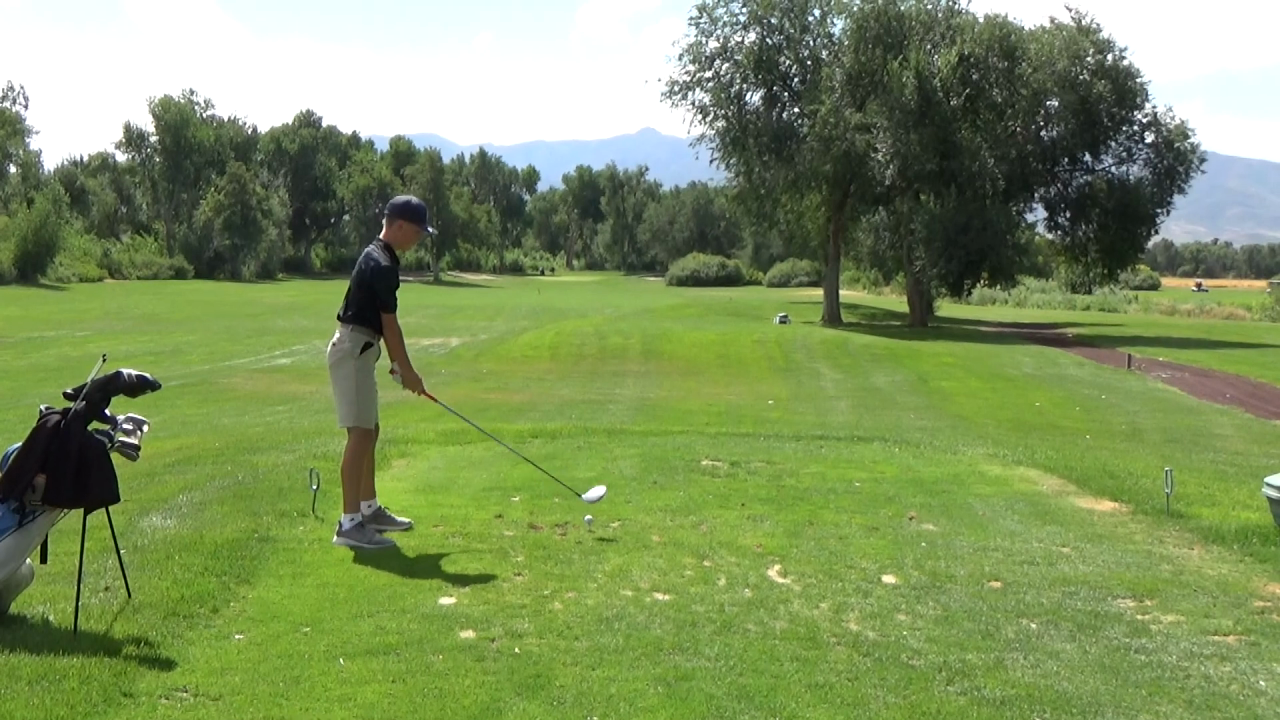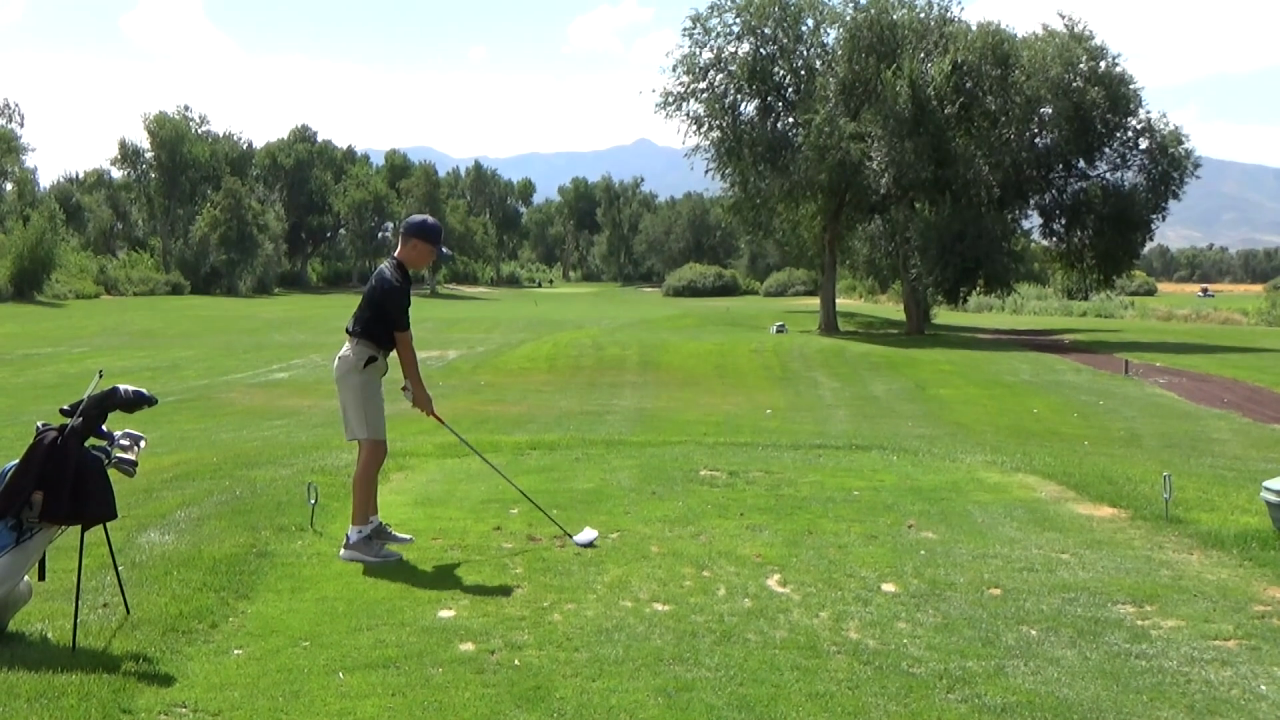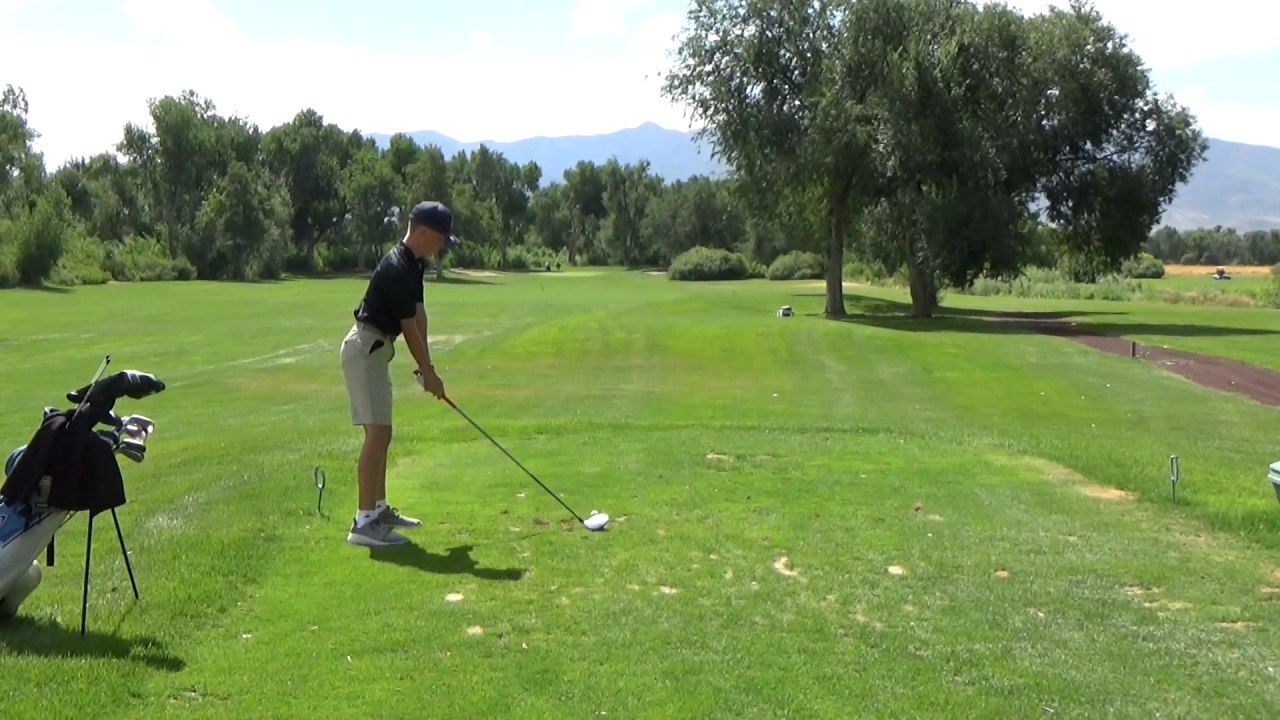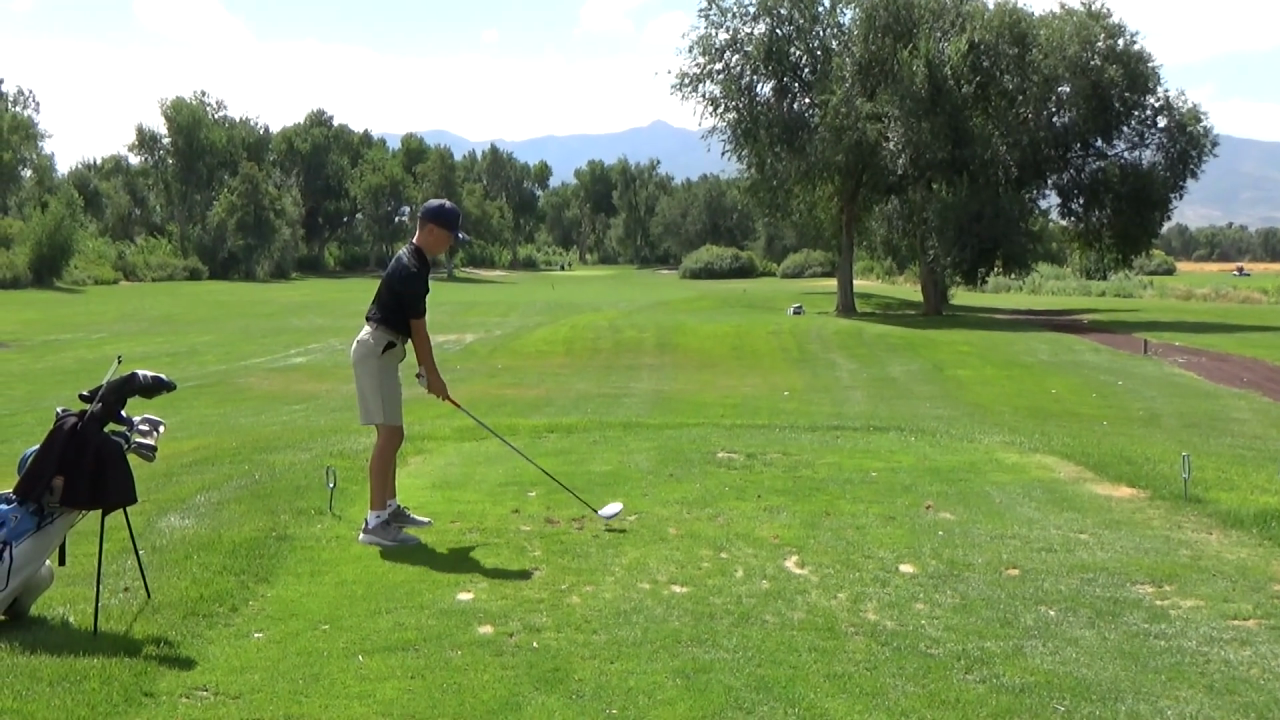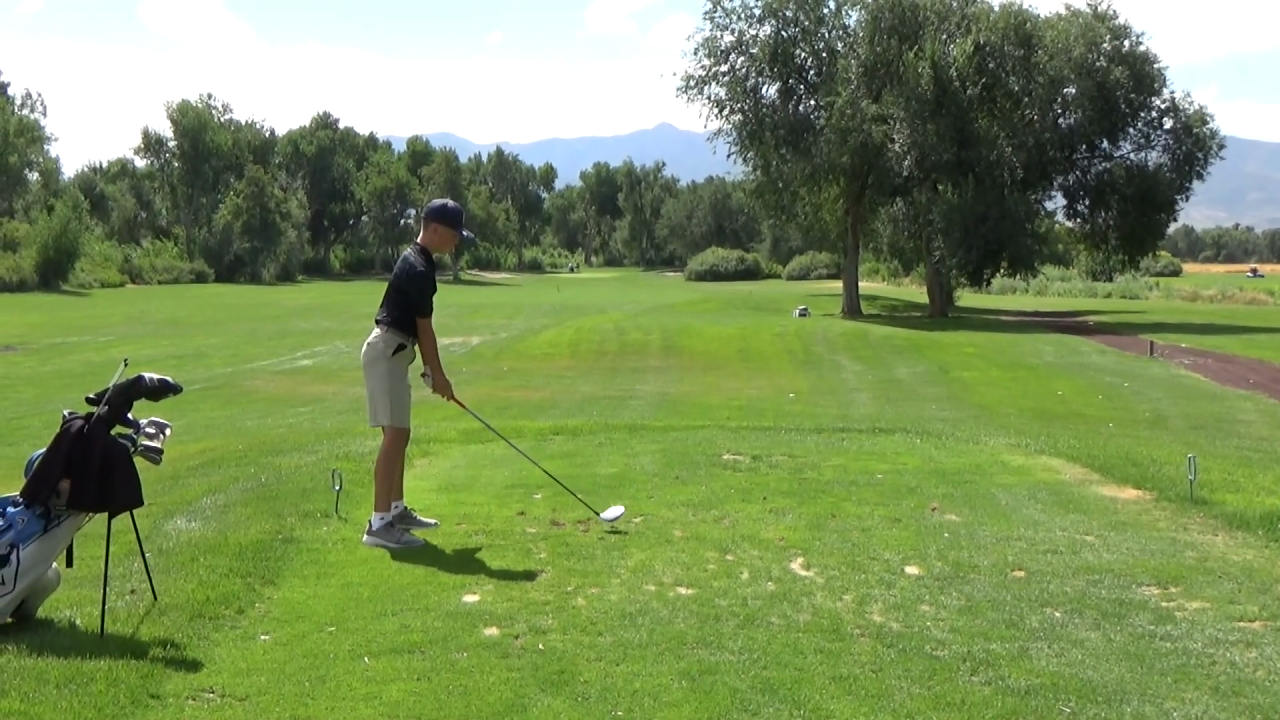
dt=1s
person 1, frame 1
left shoulder: (377, 256)
right shoulder: (382, 265)
right elbow: (390, 324)
left wrist: (396, 363)
right wrist: (408, 370)
left hip: (358, 349)
right hip: (353, 350)
left knee: (369, 431)
right knee: (360, 435)
left ankle: (369, 509)
right ankle: (349, 524)
person 1, frame 2
left shoulder: (391, 275)
right shoulder: (393, 284)
left elbow: (396, 339)
right elbow: (404, 341)
left wrist: (410, 382)
right wrist: (419, 389)
left hip: (365, 364)
right hip: (359, 365)
left knee: (373, 448)
right knee: (373, 448)
left ankle: (371, 525)
right ankle: (356, 538)
person 1, frame 3
left shoulder: (413, 264)
right shoulder: (397, 269)
left elbow: (419, 316)
right elbow: (409, 328)
left wrist: (426, 365)
right wrist: (428, 372)
left hip: (375, 349)
right hip: (365, 350)
left knee: (380, 432)
right knee: (378, 432)
left ankle: (379, 509)
right ankle: (364, 521)
person 1, frame 4
left shoulder: (414, 261)
right shoulder: (411, 270)
left elbow: (414, 326)
right elbow: (418, 328)
left wrist: (424, 368)
right wrist: (433, 375)
left hip: (383, 350)
right hip: (377, 351)
left knee: (392, 433)
right knee: (389, 434)
left ankle: (390, 508)
right ankle: (375, 522)
person 1, frame 5
left shoulder: (415, 260)
right shoulder: (419, 269)
left elbow: (420, 324)
right elbow: (424, 327)
left wrist: (430, 368)
right wrist: (438, 374)
left hip: (392, 352)
right hip: (387, 353)
left knee: (399, 434)
right knee: (395, 435)
left ankle: (396, 509)
right ankle: (379, 524)
